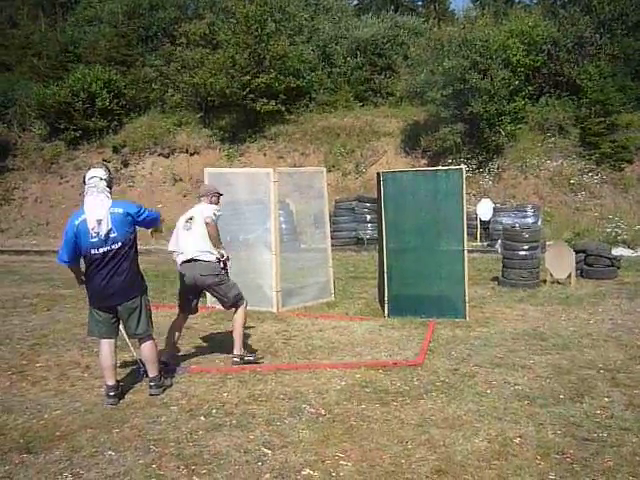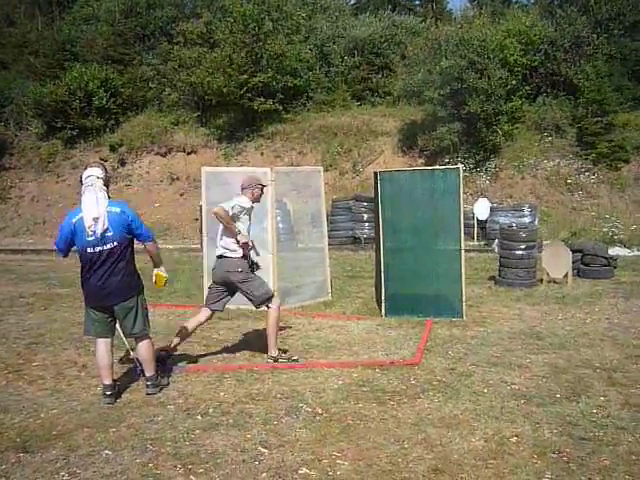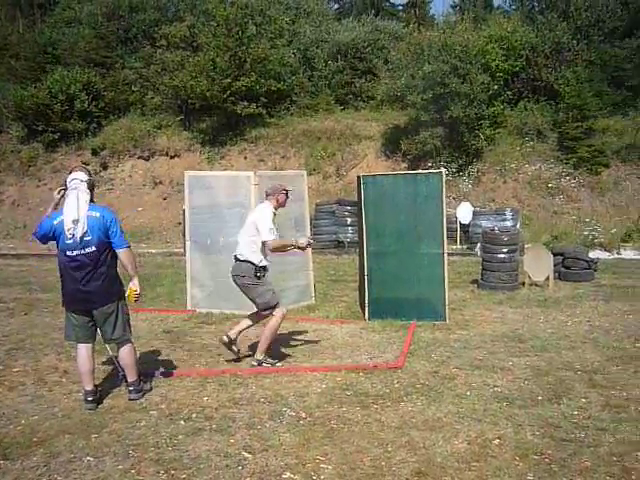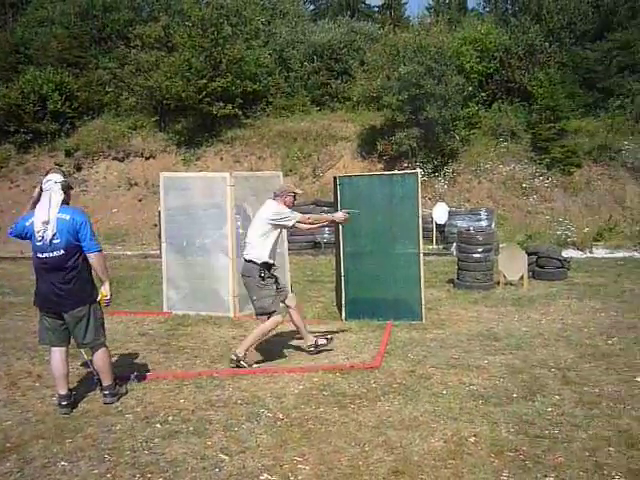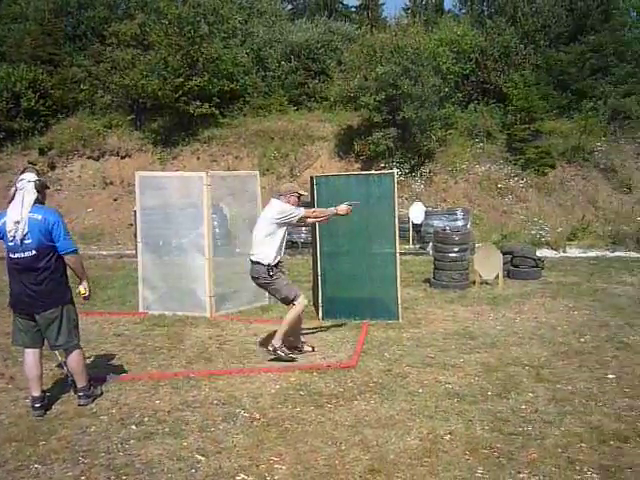
dt=0.2s
person 1, frame 1
left shoulder: (76, 220)
right shoulder: (126, 209)
left elbow: (67, 259)
right elbow: (155, 220)
left wrist: (80, 276)
right wrist: (155, 227)
left hip: (99, 292)
right hip: (130, 288)
left knee: (106, 339)
right knee: (144, 335)
left ankle: (111, 390)
right ankle: (155, 381)
person 1, frame 2
left shoulder: (73, 217)
right shoulder: (122, 210)
left elbow: (61, 250)
right elbow: (148, 241)
right wrist: (158, 265)
left hip: (94, 291)
right hip: (126, 288)
left knee: (102, 338)
right knee: (141, 334)
left ankle: (108, 389)
right ankle: (152, 380)
person 1, frame 3
left shoulder: (57, 219)
right shoulder: (104, 214)
left elbow: (39, 233)
right elbow: (122, 249)
left wrist: (53, 205)
right wrist: (134, 278)
left hip: (74, 296)
right hip: (106, 293)
left knee: (83, 344)
right knee: (122, 339)
left ankle: (90, 394)
right ankle: (135, 386)
person 1, frame 4
left shoulder: (31, 220)
right shoulder: (76, 216)
left elbow: (14, 229)
right elbow: (94, 253)
left wrist: (32, 203)
right wrist: (105, 282)
left hip: (47, 298)
right hip: (79, 296)
left knee: (57, 347)
right knee: (96, 343)
left ankle: (64, 398)
right ankle: (110, 389)
person 1, frame 5
right shoulder: (49, 216)
right elbow: (69, 253)
right wrist: (83, 280)
left hip: (21, 300)
right hip: (53, 298)
left knee: (30, 349)
right knee: (69, 345)
left ankle: (37, 401)
right ankle: (84, 391)
person 2, frame 1
left shoulder: (183, 218)
right shoulder: (212, 210)
left elbow: (174, 251)
right elbow: (208, 222)
right wrist: (220, 249)
left hip: (186, 270)
right hip: (209, 268)
left knee: (182, 314)
right knee: (240, 306)
left ankle: (167, 355)
right ankle: (238, 353)
person 2, frame 2
left shoulder: (238, 205)
right shoulder: (241, 204)
right elbow: (217, 210)
right wrist: (237, 235)
left hip: (221, 267)
right hip: (237, 266)
left knee: (207, 312)
right knee: (274, 304)
left ankle: (171, 347)
right ankle: (273, 353)
person 2, frame 3
left shoulder: (264, 212)
right shoulder: (265, 213)
left elbow: (270, 245)
right elbow: (272, 245)
left wrist: (295, 245)
right wrist: (296, 243)
left hip: (248, 270)
right hip: (248, 271)
left knee: (268, 309)
right knee: (278, 312)
left ankle: (232, 335)
right ankle: (259, 357)
person 2, frame 4
left shoulder: (275, 212)
right shoulder: (274, 210)
left elbow: (303, 226)
right elbow: (306, 220)
left wrist: (330, 220)
right wrist: (332, 217)
left hip: (263, 269)
right hip: (256, 271)
left knee: (290, 302)
right knee: (274, 318)
left ankle: (309, 341)
right ankle: (239, 355)
person 2, frame 5
left shoulder: (279, 210)
right shoulder: (279, 210)
left elbow: (308, 220)
right elbow: (311, 214)
left wrist: (334, 212)
right wrist: (336, 210)
left hip: (268, 268)
right hip: (264, 270)
left knee: (296, 301)
right knee: (300, 302)
left ankle: (296, 343)
right ankle: (277, 344)
